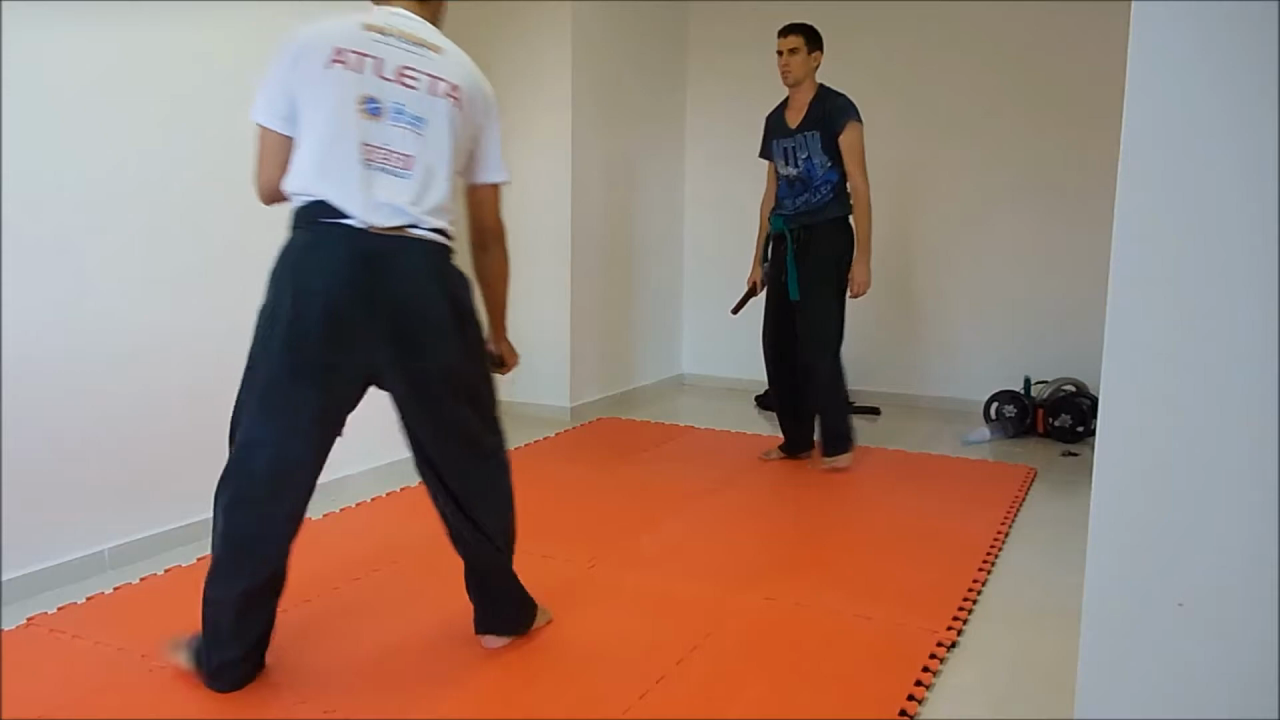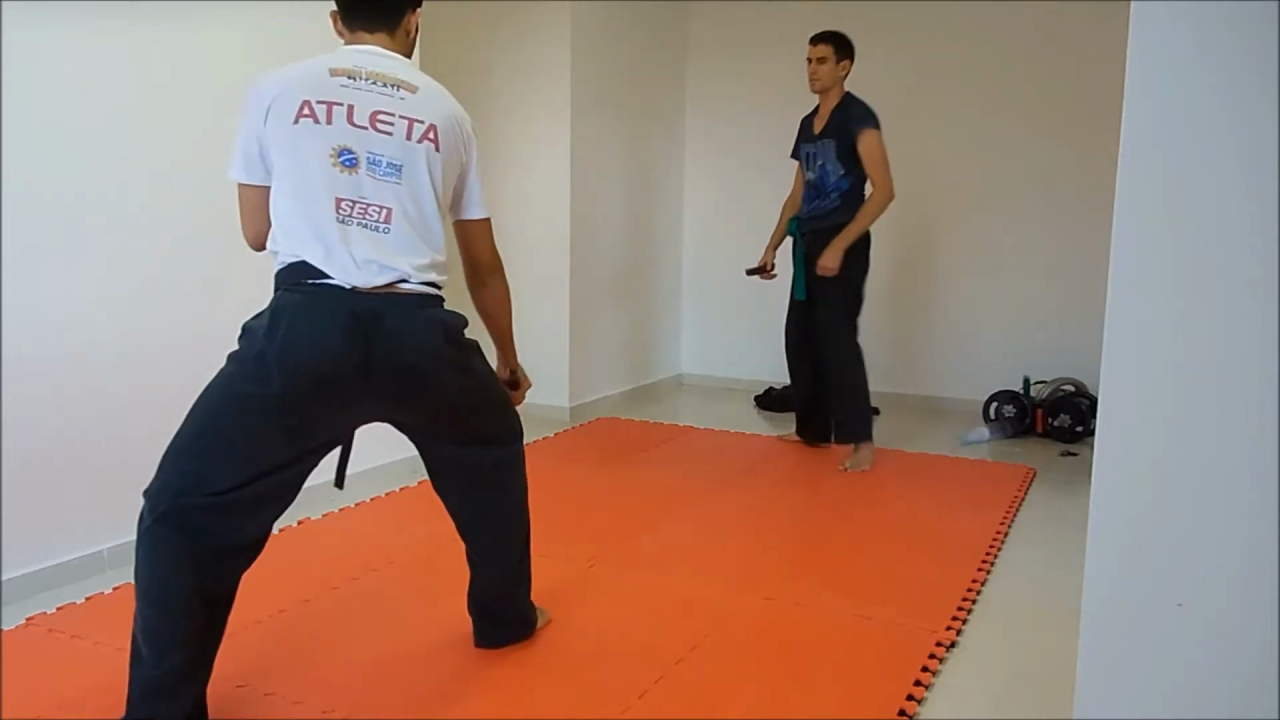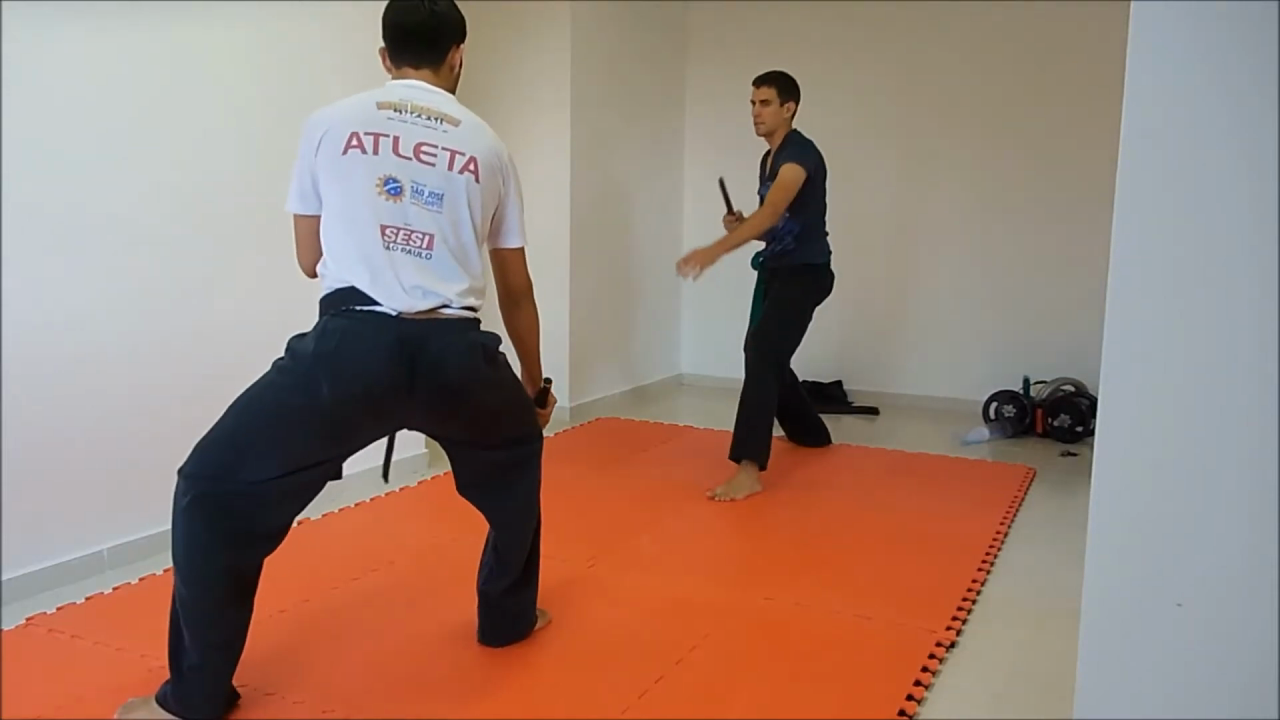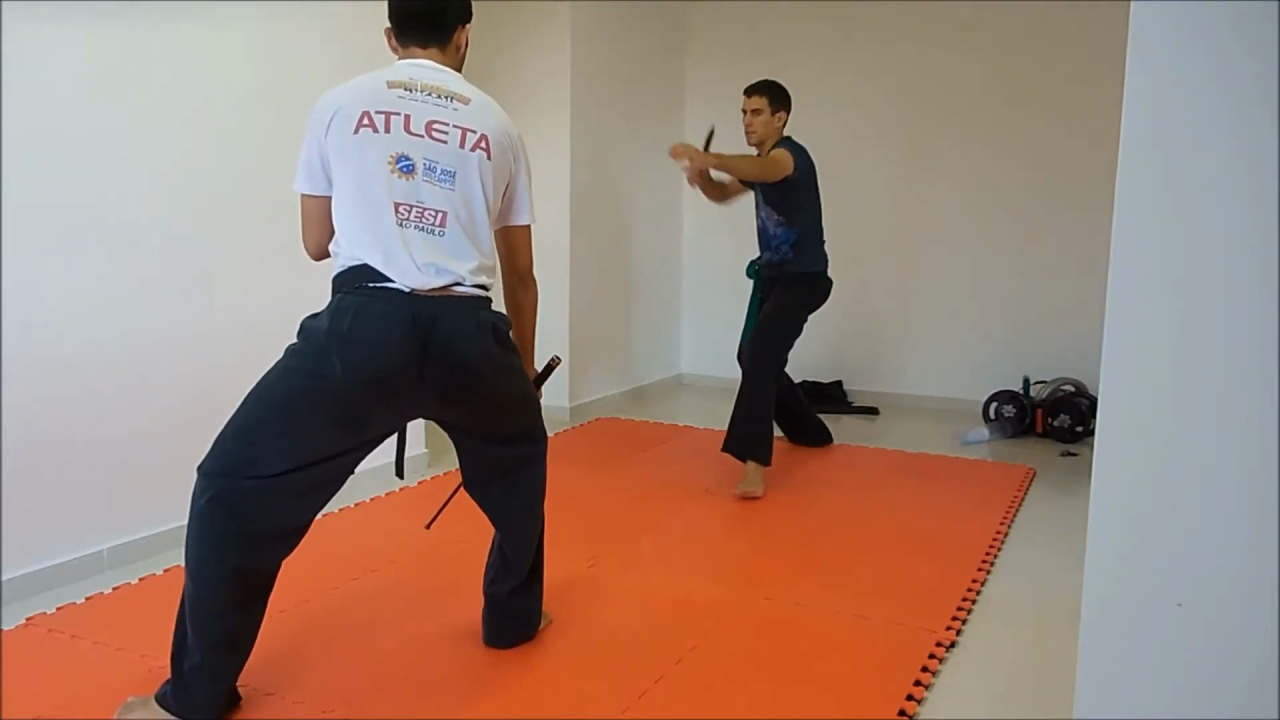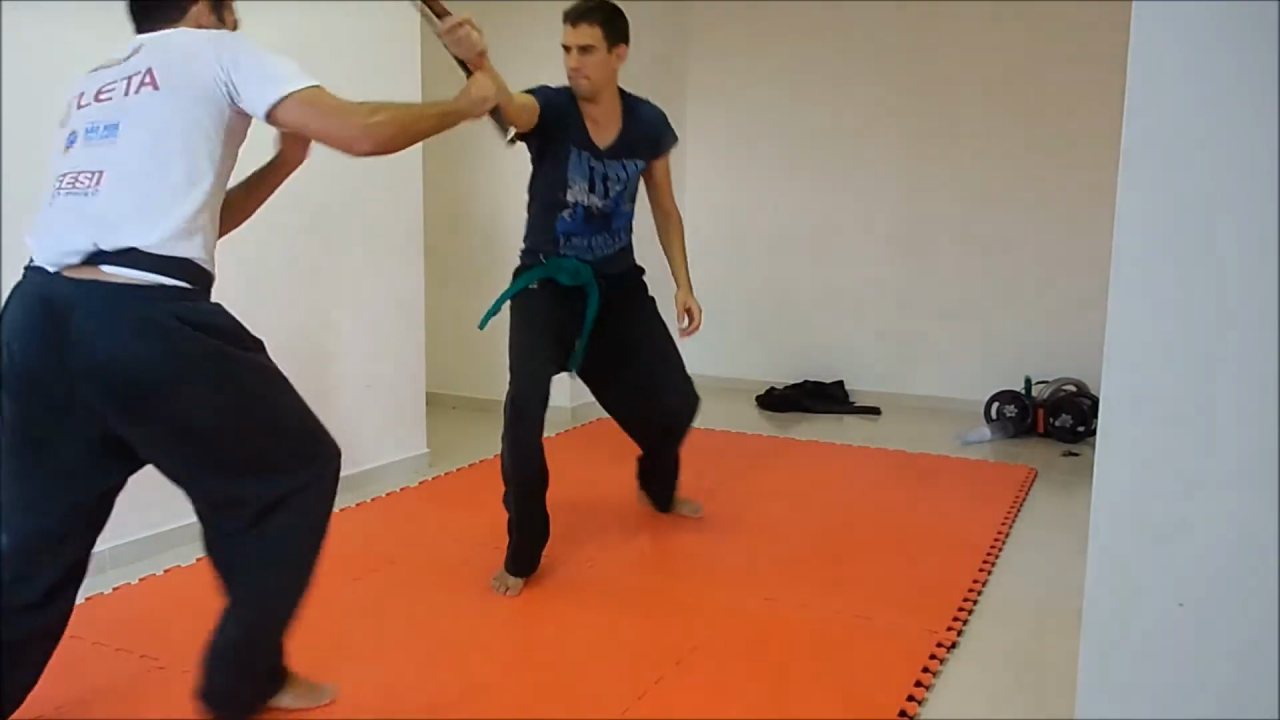
dt=1s
person 1, frame 1
right shoulder: (467, 77)
left elbow: (269, 184)
right elbow: (488, 230)
right wrist: (495, 331)
left hip: (322, 265)
right hip: (421, 278)
left knee: (268, 457)
right knee: (469, 448)
left ankle: (227, 654)
right ankle: (501, 611)
person 1, frame 2
left shoulder: (278, 90)
right shoulder: (446, 111)
left elbow: (257, 232)
right elbow: (483, 266)
right wrist: (508, 364)
left hip: (308, 328)
right hip: (416, 333)
left knee: (185, 509)
right knee: (492, 452)
right ankle: (504, 616)
person 1, frame 3
left shoulder: (330, 123)
right shoulder: (486, 144)
left elbow: (311, 260)
right elbow: (516, 289)
right wrist: (533, 384)
left hip: (352, 346)
right hip: (451, 353)
left knee: (216, 489)
right knee: (513, 455)
right ankle: (509, 615)
person 1, frame 4
left shoulder: (341, 103)
right shoulder: (496, 123)
left elbow: (318, 241)
right elbow: (519, 271)
right wrist: (523, 366)
left hip: (364, 326)
right hip: (464, 332)
left knee: (238, 486)
right knee: (517, 458)
right ankle: (514, 615)
person 1, frame 5
left shoulder: (93, 87)
right elbow: (359, 133)
left wrist: (280, 164)
right wrist: (468, 101)
right hip: (146, 320)
right knee: (294, 471)
person 2, frame 1
left shoulder: (838, 110)
right shoulder: (774, 120)
left elbow: (859, 187)
left wrist: (862, 257)
right wrist: (759, 258)
left hip: (826, 239)
right hip: (785, 243)
left knee: (817, 343)
right knee: (779, 345)
left ankle: (837, 444)
right ankle: (797, 440)
person 2, frame 2
left shoulder: (858, 117)
right shoulder: (808, 124)
left elbow: (882, 191)
left wrist: (840, 245)
right wrist: (773, 245)
left hip: (841, 242)
right hip: (808, 241)
left knee: (836, 335)
right knee: (801, 338)
left ankle: (859, 439)
right ankle: (813, 428)
person 2, frame 3
left shoulder: (799, 154)
right shoulder: (768, 159)
left elbow: (771, 214)
left wrist: (716, 249)
right wrist: (739, 226)
left hip: (805, 272)
right hip: (777, 271)
left knee: (762, 353)
right knee: (765, 355)
left ankle: (749, 470)
right ankle: (810, 432)
person 2, frame 4
left shoulder: (789, 155)
right shoulder: (759, 164)
left elbow: (756, 169)
right elbow: (723, 192)
left wrist: (706, 156)
right wrist: (703, 178)
left hip: (801, 278)
right hip: (776, 277)
left knee: (758, 356)
right knee: (759, 360)
left ankle: (754, 467)
right ankle: (811, 432)
person 2, frame 5
left shoulder: (650, 125)
right shoulder: (550, 110)
left elbow: (665, 208)
right elbow: (507, 105)
left wrist: (683, 285)
right wrist: (480, 67)
left hip: (618, 284)
right hip: (546, 284)
left knee: (673, 397)
right knee: (523, 413)
left ankle: (659, 490)
right ankle: (522, 556)
